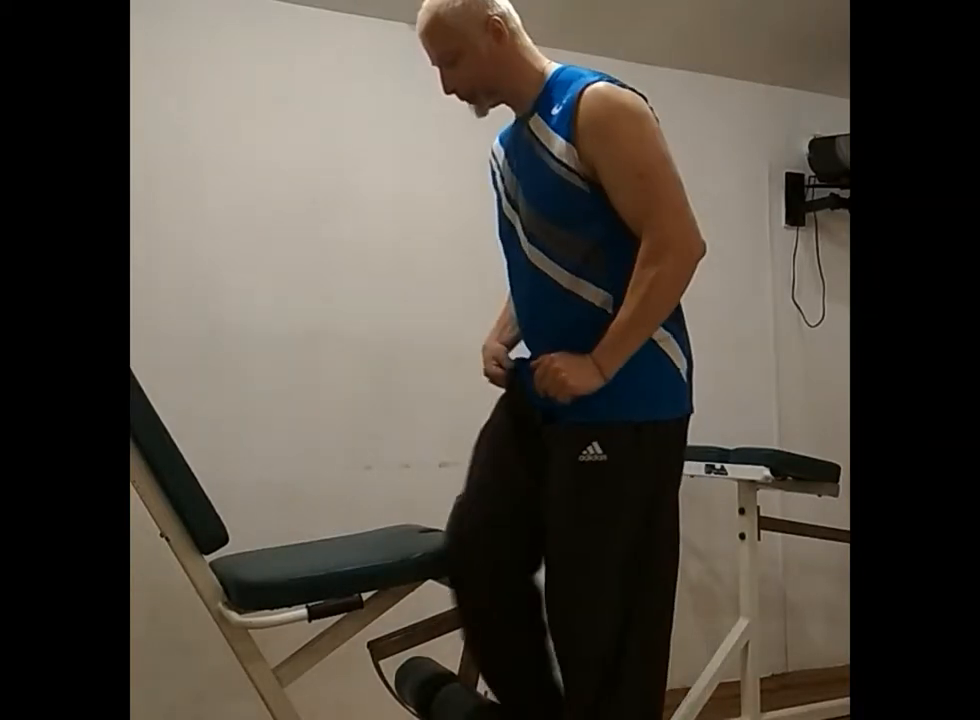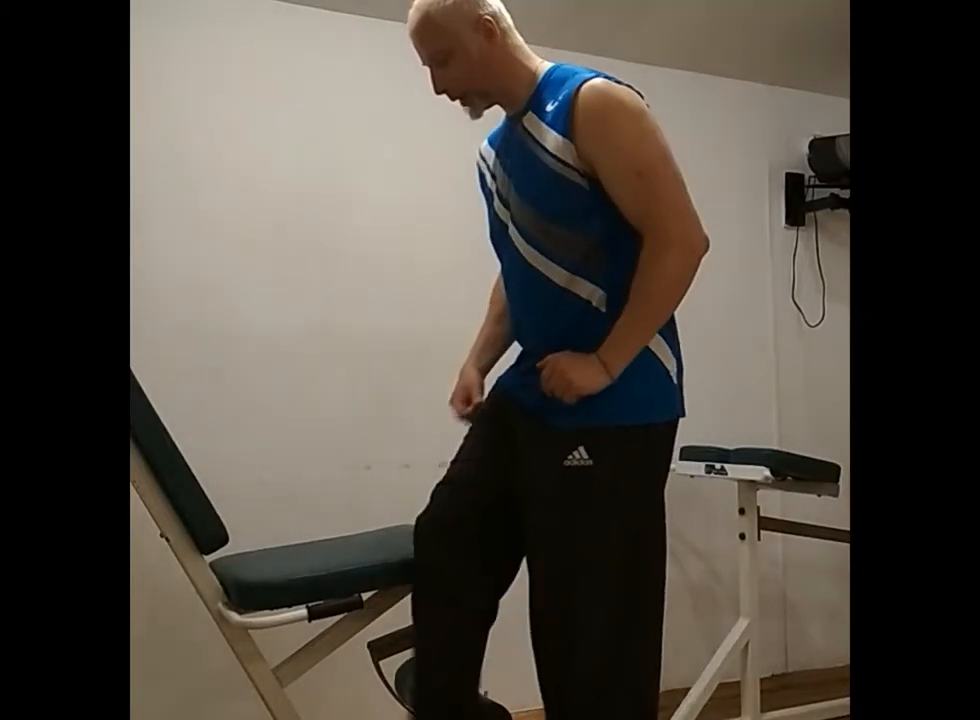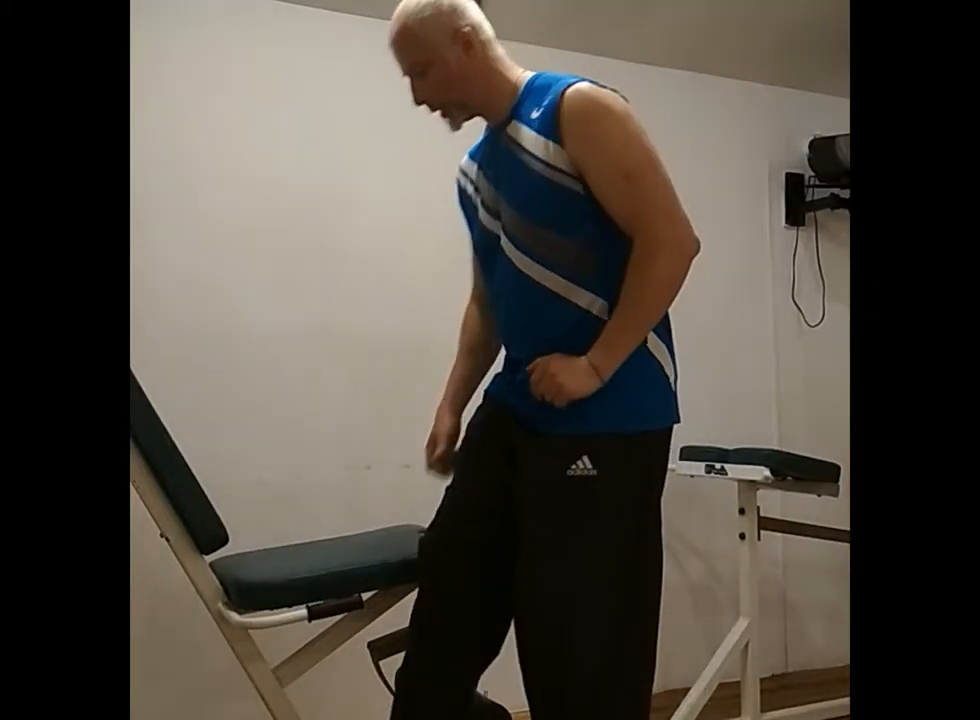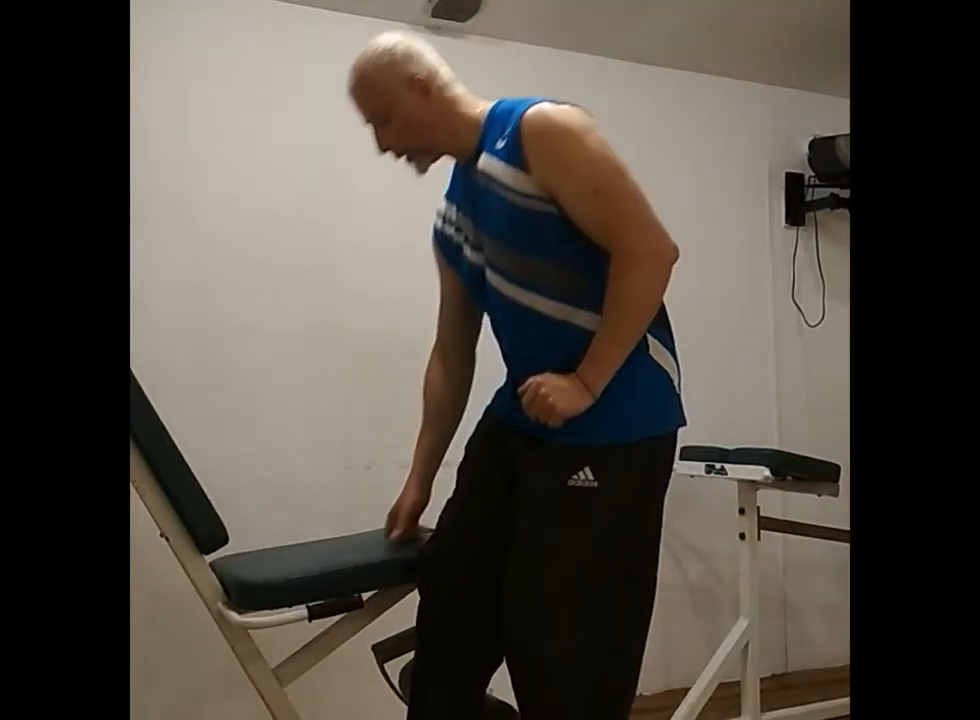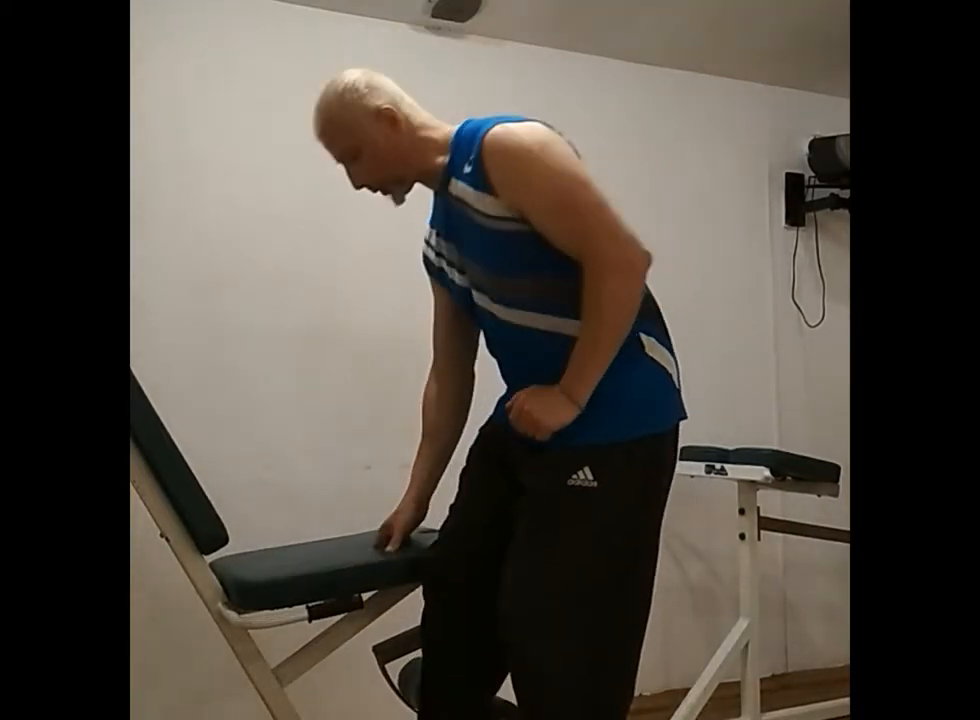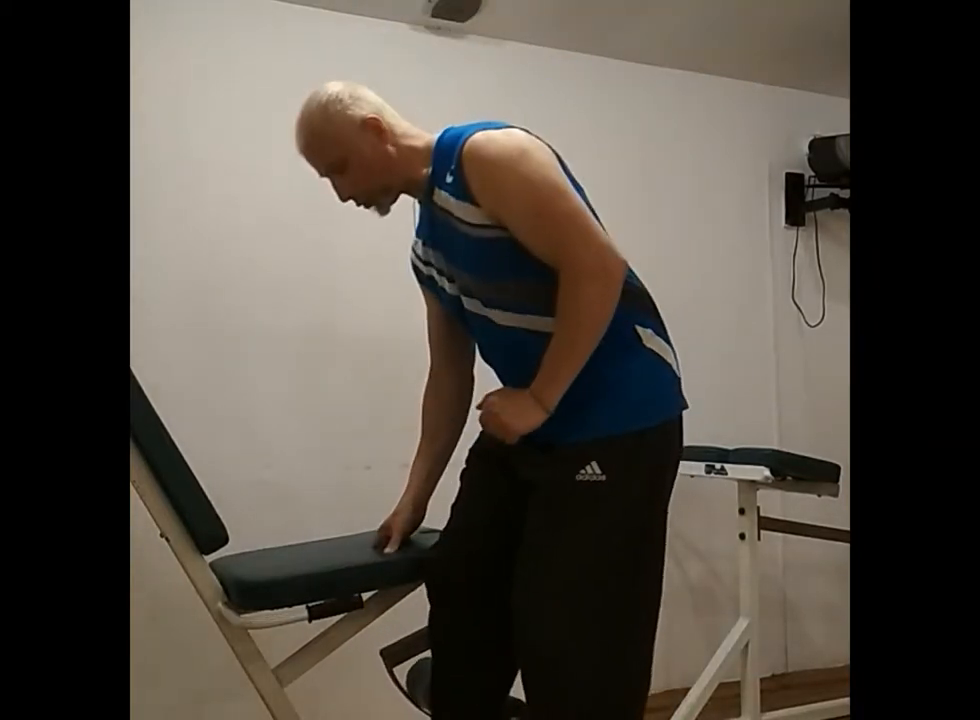
dt=0.2s
person 1, frame 1
left shoulder: (600, 107)
right shoulder: (506, 147)
left elbow: (676, 243)
left wrist: (599, 365)
right wrist: (502, 335)
left hip: (625, 405)
right hip: (540, 395)
left knee: (602, 609)
right knee: (477, 553)
person 1, frame 2
left shoulder: (595, 105)
right shoulder: (494, 151)
left elbow: (680, 238)
left wrist: (605, 364)
right wrist: (478, 360)
left hip: (613, 410)
right hip: (527, 396)
left knee: (592, 618)
right knee: (446, 548)
person 1, frame 3
left shoulder: (580, 111)
right shoulder: (474, 170)
left elbow: (671, 241)
left wrist: (596, 365)
right wrist: (452, 403)
left hip: (607, 416)
right hip: (515, 406)
left knee: (581, 628)
right knee: (451, 582)
person 1, frame 4
left shoulder: (544, 132)
right shoulder: (451, 216)
left elbow: (650, 251)
right elbow: (451, 353)
left wrist: (585, 383)
right wrist: (419, 477)
left hip: (613, 424)
right hip: (518, 421)
left knee: (560, 631)
right knee: (452, 592)
person 1, frame 5
left shoulder: (508, 148)
right shoulder: (438, 239)
left elbow: (622, 259)
right elbow: (449, 377)
left wrist: (570, 396)
right wrist: (415, 497)
left hip: (615, 422)
right hip: (523, 425)
left knee: (555, 631)
right knee: (455, 594)
person 1, frame 6
left shoulder: (489, 155)
right shoulder: (426, 246)
left elbow: (597, 266)
right elbow: (449, 377)
left wrist: (540, 399)
right wrist: (414, 496)
left hip: (618, 418)
right hip: (523, 423)
left knee: (569, 625)
right knee: (459, 587)
